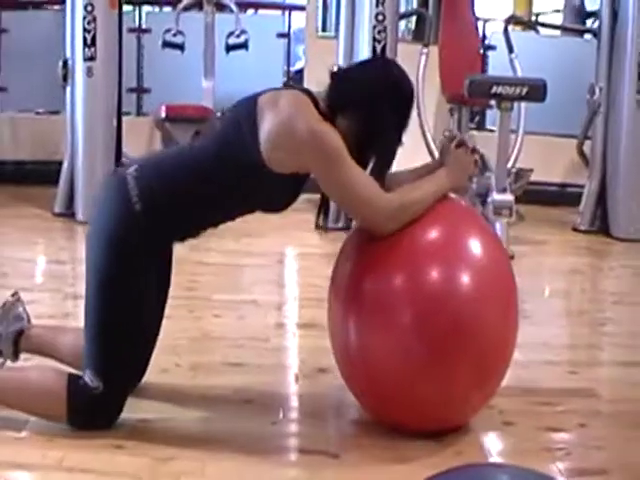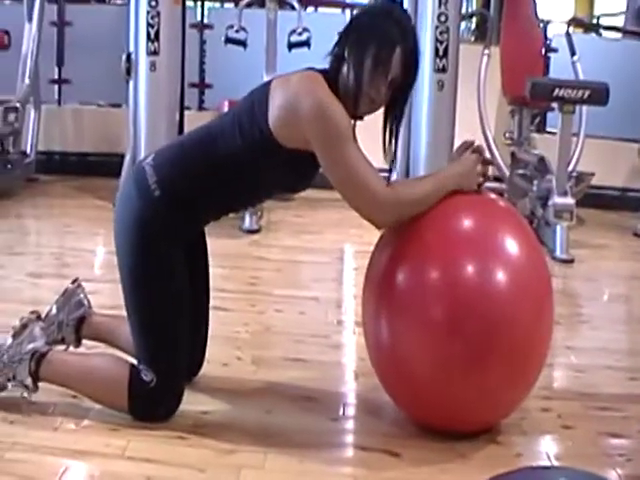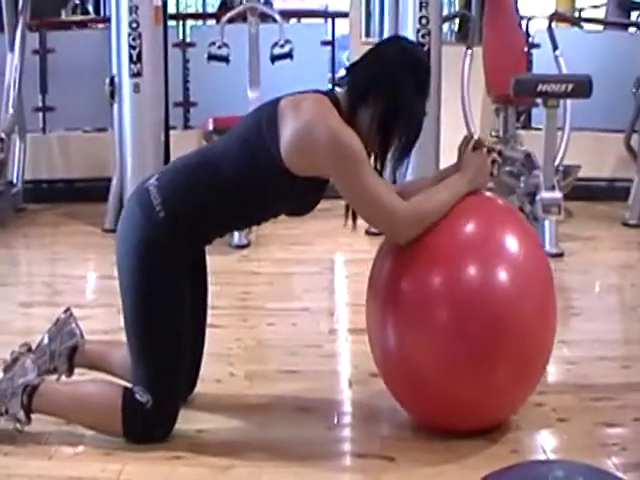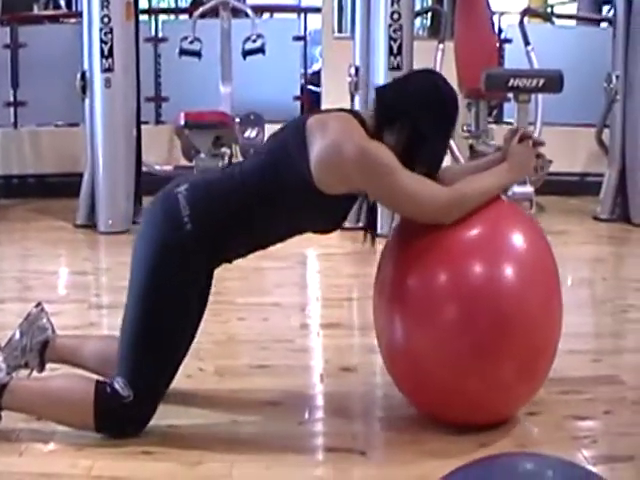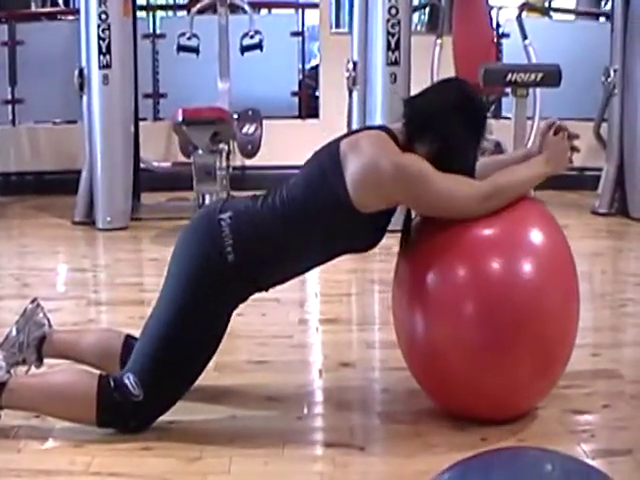
dt=1s
person 1, frame 1
left shoulder: (304, 110)
right shoulder: (308, 130)
left elbow: (369, 187)
right elbow: (383, 215)
left wrist: (436, 166)
right wrist: (449, 177)
left hip: (144, 210)
right hip: (132, 221)
left knee: (122, 368)
right knee: (97, 403)
person 1, frame 2
left shoulder: (326, 102)
right shoulder: (315, 102)
left elbow: (373, 193)
right elbow: (380, 210)
left wrist: (448, 175)
right wrist: (456, 177)
left hip: (176, 212)
right hip: (153, 211)
left knee: (185, 364)
right knee: (158, 397)
left ankle: (78, 318)
person 1, frame 3
left shoulder: (327, 113)
right shoulder: (326, 130)
left elbow: (383, 200)
right elbow: (398, 224)
left wrist: (453, 173)
right wrist: (465, 181)
left hip: (175, 227)
right hip: (157, 232)
left knee: (176, 382)
right knee: (153, 417)
left ankle: (71, 347)
person 1, frame 4
left shoulder: (354, 130)
right shoulder: (355, 150)
left elbow: (423, 181)
right elbow: (440, 206)
left wrist: (496, 160)
right wrist: (509, 173)
left hip: (187, 223)
right hip: (181, 236)
left knee: (146, 363)
right knee: (127, 410)
person 1, frame 5
left shoulder: (384, 142)
right shoulder: (391, 167)
left elbow: (462, 176)
right elbow: (479, 198)
left wrist: (530, 153)
right wrist: (545, 165)
left hip: (224, 237)
right hip: (222, 259)
left knee: (152, 358)
right knee: (133, 403)
